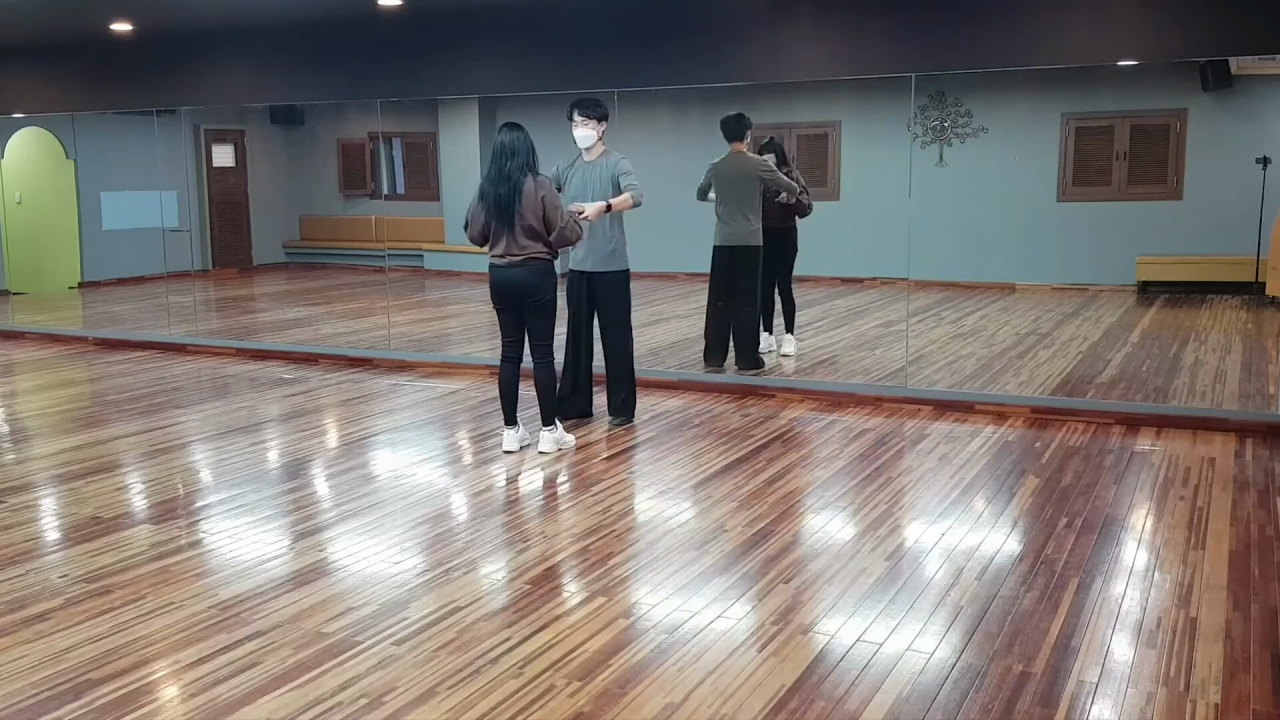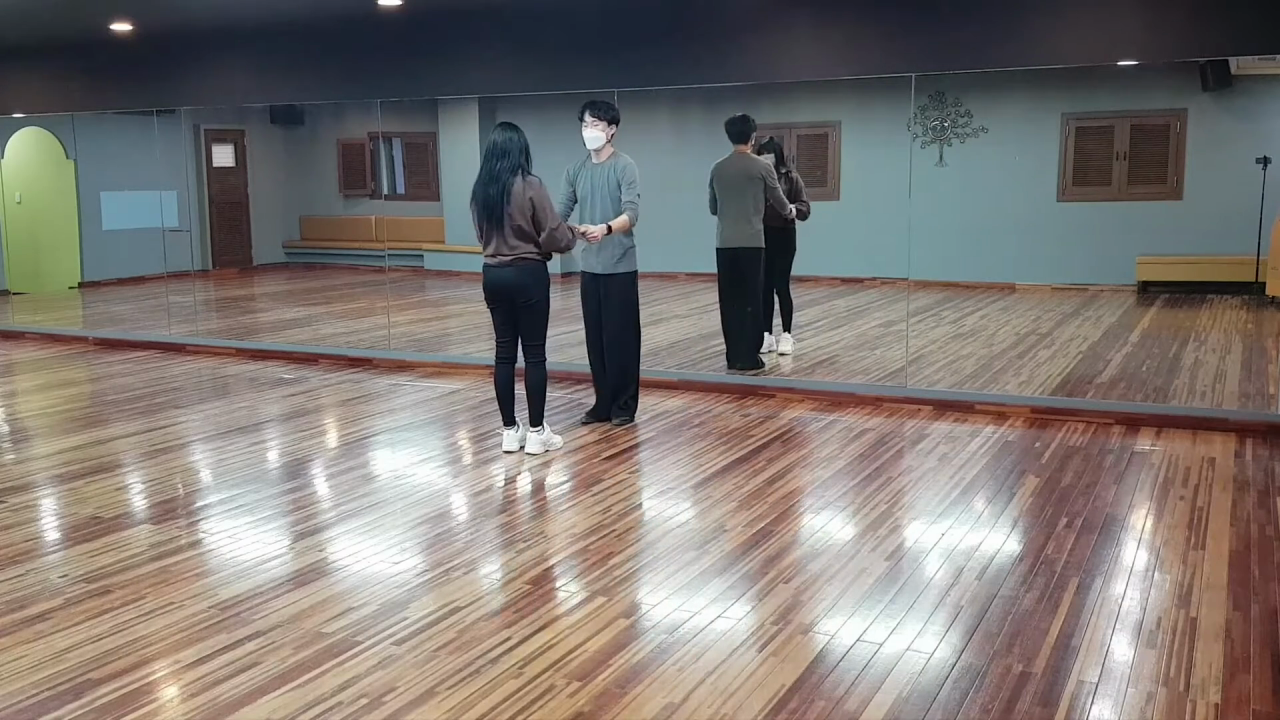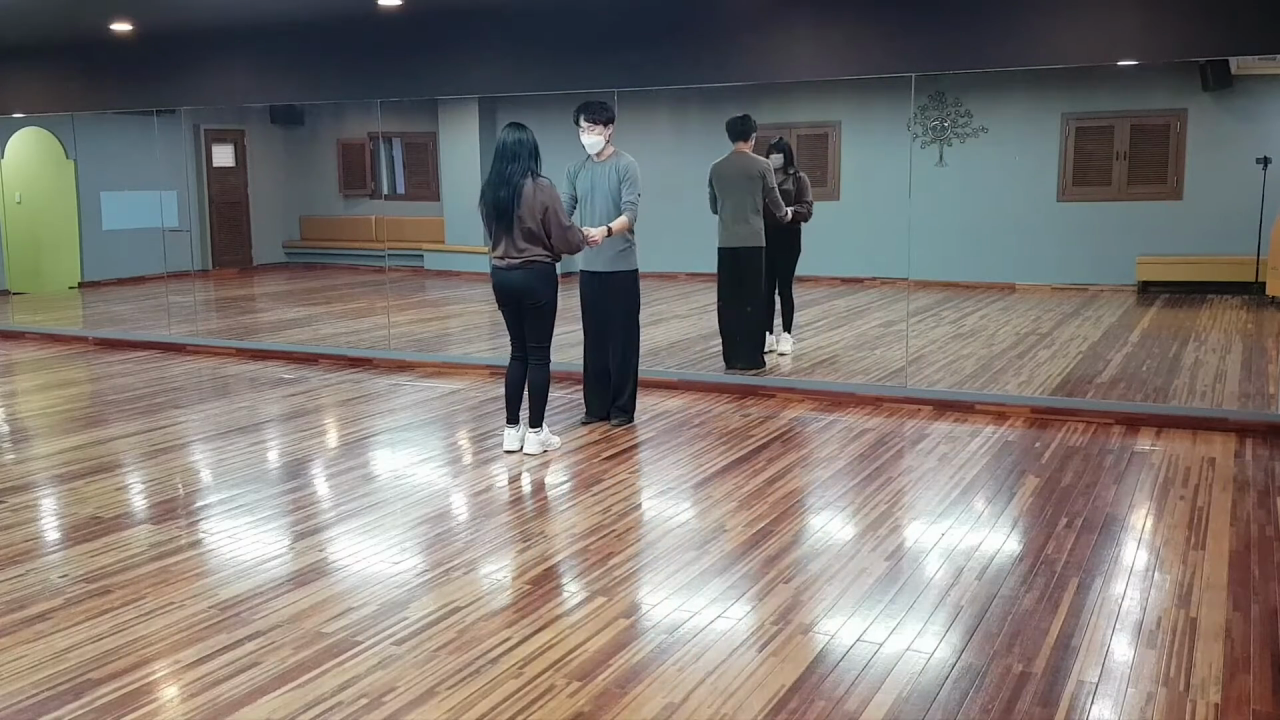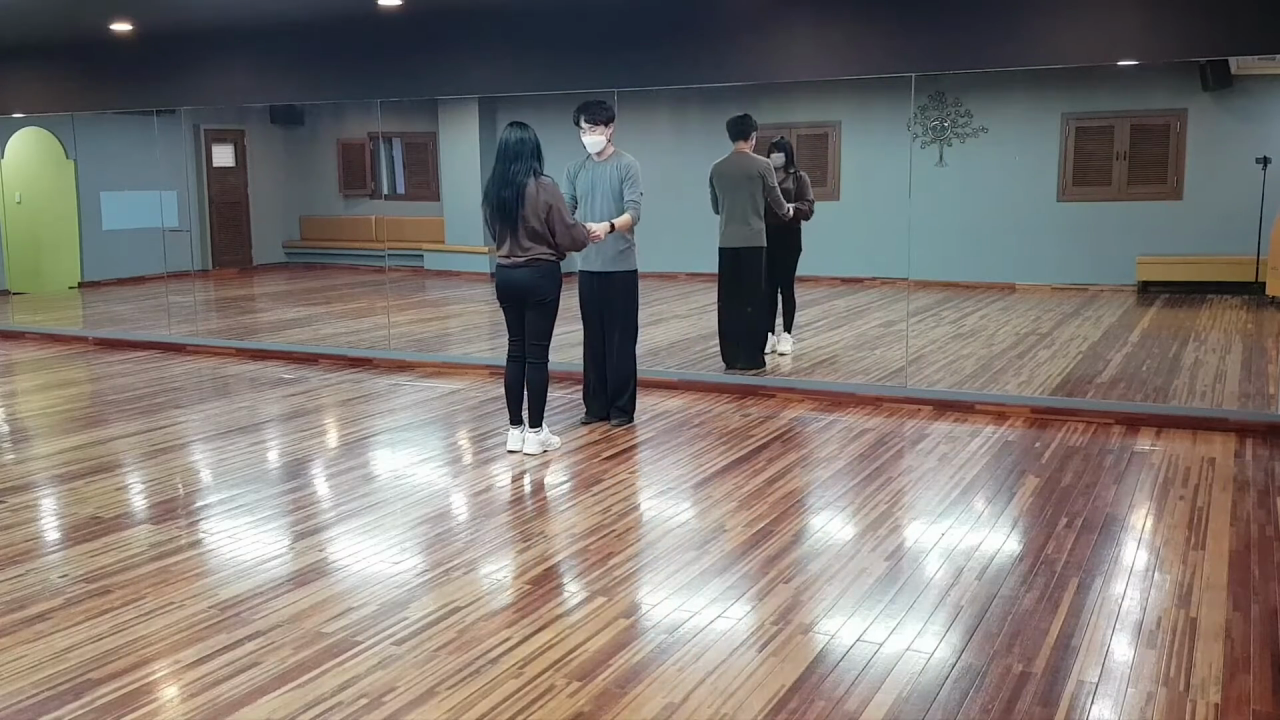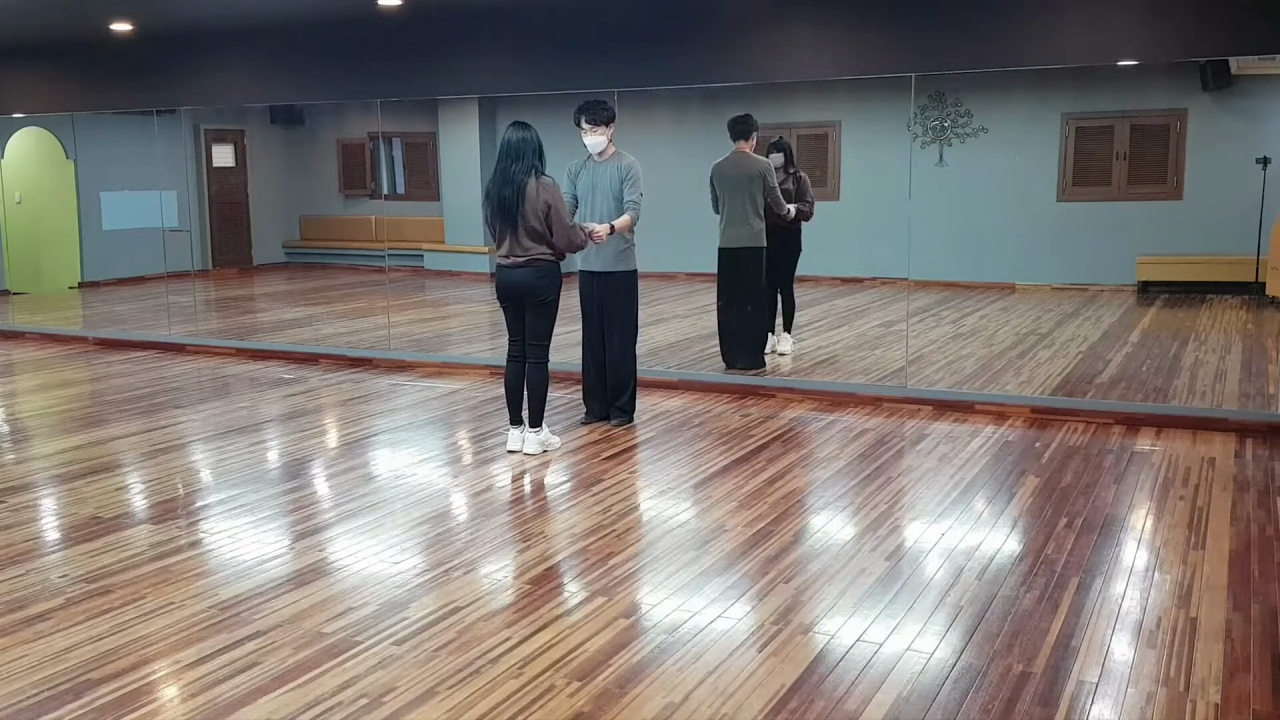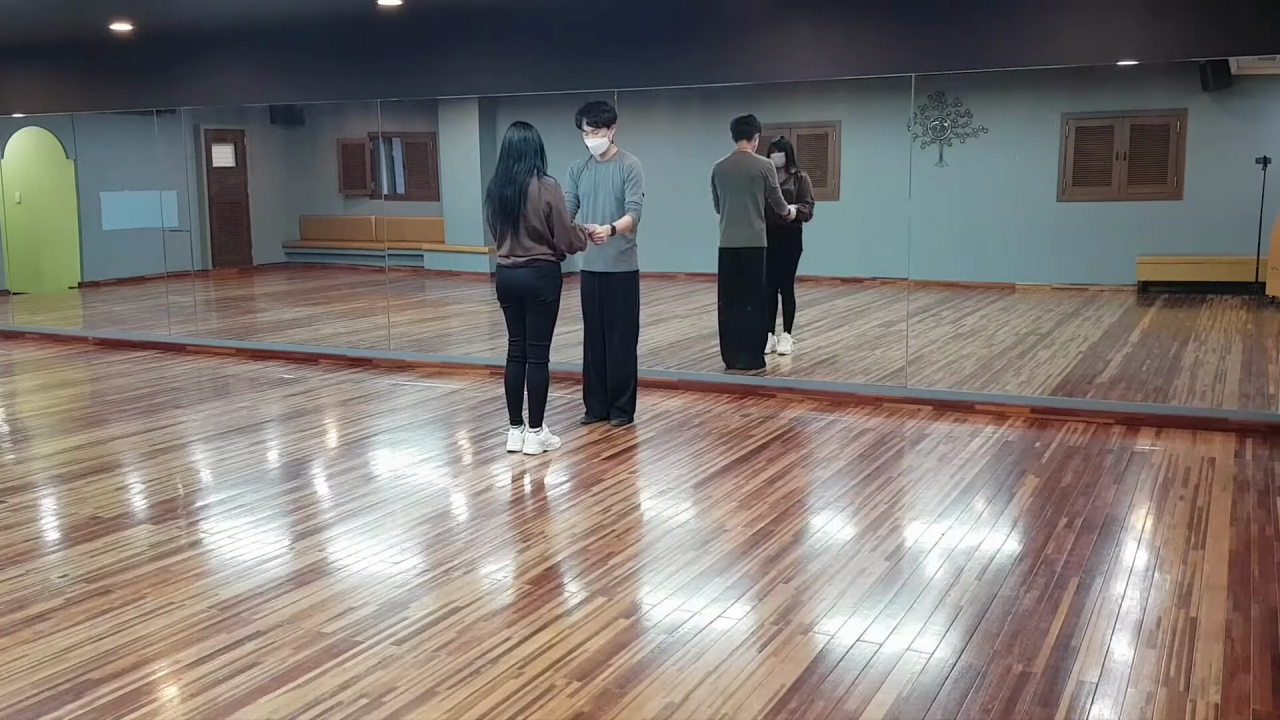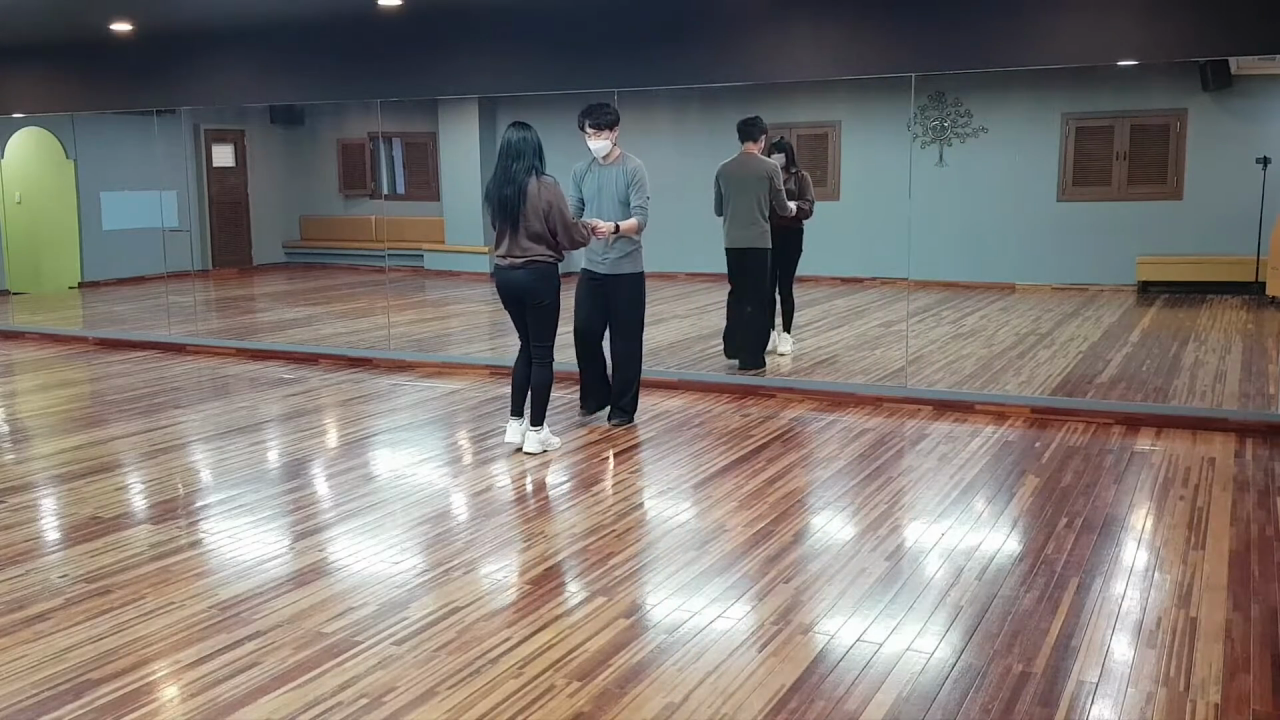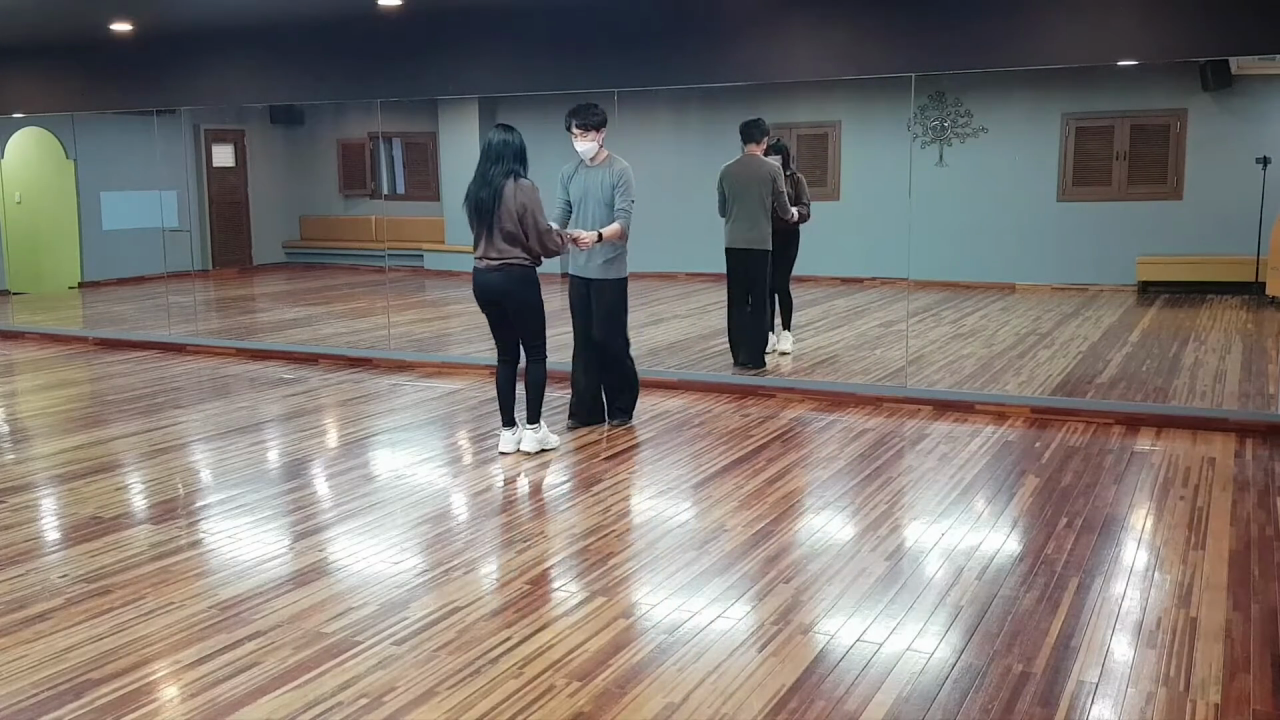
dt=0.4s
person 1, frame 1
left shoulder: (487, 189)
right shoulder: (539, 186)
left elbow: (474, 234)
right elbow: (565, 234)
right wrist: (575, 218)
left hip: (500, 275)
right hip: (535, 274)
left knee: (510, 352)
right knee: (542, 353)
left ankle: (511, 431)
right ankle: (549, 432)
person 1, frame 2
left shoulder: (481, 189)
right shoulder: (530, 186)
right elbow: (554, 237)
right wrist: (571, 234)
left hip: (493, 275)
right hip: (527, 274)
left knee: (504, 352)
right knee: (534, 354)
left ankle: (510, 430)
right ankle: (536, 431)
person 1, frame 3
left shoulder: (490, 190)
right shoulder: (540, 188)
right elbow: (565, 239)
right wrist: (581, 237)
left hip: (502, 276)
right hip: (536, 276)
left knee: (519, 352)
right knee: (538, 355)
left ankle: (512, 430)
right ankle: (536, 433)
person 1, frame 4
left shoulder: (493, 189)
right shoulder: (543, 187)
right elbow: (569, 236)
right wrist: (585, 233)
left hip: (506, 275)
right hip: (539, 275)
left knee: (515, 351)
right knee: (536, 354)
left ankle: (515, 429)
right ankle: (535, 433)
person 1, frame 5
left shoulder: (494, 188)
right shoulder: (544, 187)
right elbow: (565, 238)
right wrist: (584, 233)
left hip: (506, 274)
right hip: (539, 275)
left knee: (515, 351)
right knee: (537, 354)
left ankle: (515, 430)
right ankle: (534, 433)
person 1, frame 6
left shoulder: (496, 188)
right shoulder: (545, 187)
right elbow: (565, 239)
right wrist: (584, 235)
left hip: (506, 275)
right hip: (540, 276)
left knee: (516, 351)
right knee: (537, 354)
left ankle: (515, 429)
right ankle: (535, 433)
person 1, frame 7
left shoulder: (495, 187)
right shoulder: (545, 186)
right elbow: (569, 235)
right wrist: (588, 229)
left hip: (505, 274)
right hip: (538, 275)
left knee: (526, 347)
right knee: (542, 353)
left ankle: (515, 422)
right ankle: (536, 432)
person 1, frame 8
left shoulder: (477, 190)
right shoulder: (522, 189)
right elbow: (543, 242)
right wrist: (564, 238)
left hip: (483, 278)
right hip: (516, 278)
left knee: (506, 353)
right knee: (535, 353)
left ankle: (508, 432)
right ankle: (533, 430)
person 2, frame 1
left shoulder: (617, 163)
right shoulder: (565, 168)
left elbow: (635, 196)
left wrist: (602, 206)
left hip: (612, 266)
right hip: (578, 265)
left knee: (616, 335)
right knee: (577, 335)
left ankle: (622, 406)
right ankle: (575, 403)
person 2, frame 2
left shoulder: (625, 167)
right shoulder: (576, 170)
left elbow: (632, 214)
right elbow: (562, 211)
left wrist: (604, 229)
left hip: (620, 267)
right hip: (590, 267)
left knee: (621, 336)
right knee: (595, 338)
left ankle: (623, 406)
right ankle: (604, 403)
person 2, frame 3
left shoulder: (625, 165)
right shoulder: (576, 170)
left elbow: (630, 214)
right elbow: (564, 209)
left wrist: (605, 231)
left hip: (621, 266)
right hip: (589, 266)
left knee: (622, 337)
right knee: (594, 337)
left ankle: (622, 407)
right ankle: (597, 404)
person 2, frame 4
left shoulder: (626, 165)
right shoulder: (575, 169)
left elbow: (634, 212)
right elbow: (565, 210)
left wrist: (608, 227)
left hip: (620, 266)
right hip: (588, 266)
left knee: (621, 338)
right knee: (593, 337)
left ankle: (622, 407)
right ankle: (596, 404)
person 2, frame 5
left shoulder: (627, 166)
right shoulder: (576, 169)
left elbow: (633, 213)
right elbow: (566, 209)
left wrist: (609, 228)
left hip: (620, 266)
right hip: (588, 266)
left knee: (620, 338)
right knee: (592, 337)
left ankle: (622, 407)
right ankle: (596, 404)
person 2, frame 6
left shoulder: (629, 166)
right shoulder: (577, 169)
left elbow: (634, 213)
right elbow: (567, 210)
left wrist: (610, 229)
left hip: (621, 266)
right hip: (590, 265)
left knee: (621, 338)
right knee: (593, 338)
left ankle: (621, 407)
right ankle: (596, 405)
person 2, frame 7
left shoulder: (633, 168)
right shoulder: (580, 171)
left elbow: (640, 218)
right elbow: (572, 213)
left wrist: (613, 227)
left hip: (626, 268)
right hip: (592, 267)
left knee: (625, 339)
right knee: (585, 333)
left ankle: (623, 407)
right ankle: (594, 397)
person 2, frame 8
left shoulder: (619, 171)
right shoulder: (568, 173)
left elbow: (623, 223)
right elbow: (560, 217)
left wrist: (596, 236)
left hip: (610, 272)
right hip: (578, 271)
left knee: (610, 341)
right knee: (584, 344)
left ankle: (622, 405)
right ankle: (587, 410)
person 3, frame 1
left shoulder: (715, 168)
right shoulder: (758, 165)
left elbow: (700, 194)
right elbow: (792, 189)
right wrist: (789, 196)
left hip: (723, 242)
right hip: (749, 241)
left knee: (719, 300)
right knee: (748, 301)
left ankle: (714, 357)
right ankle: (747, 359)
person 3, frame 2
left shoulder: (717, 169)
right shoulder: (762, 167)
right elbow: (780, 203)
right wrist: (790, 211)
left hip: (724, 243)
right hip: (751, 242)
left knee: (729, 301)
right knee: (750, 301)
left ankle: (734, 355)
right ankle: (747, 358)
person 3, frame 3
left shoulder: (716, 168)
right shoulder: (761, 166)
right elbow: (774, 202)
right wrist: (785, 214)
left hip: (726, 243)
right hip: (752, 242)
left knee: (728, 300)
right knee: (751, 300)
left ankle: (732, 356)
right ankle: (749, 357)
person 3, frame 4
left shoulder: (717, 168)
right shoulder: (761, 165)
right elbow: (776, 201)
right wrist: (787, 211)
left hip: (726, 243)
right hip: (752, 242)
left knee: (728, 301)
right knee: (752, 301)
left ankle: (731, 356)
right ankle: (750, 358)
person 3, frame 5
left shoulder: (717, 168)
right shoulder: (762, 165)
right elbow: (776, 202)
right wrist: (789, 211)
left hip: (726, 243)
right hip: (752, 242)
left knee: (727, 301)
right knee: (752, 301)
left ankle: (731, 357)
right ankle: (750, 358)
person 3, frame 6
left shoulder: (719, 168)
right shoulder: (763, 166)
right elbow: (777, 203)
right wrist: (790, 212)
left hip: (726, 243)
right hip: (753, 242)
left knee: (728, 302)
right knee: (752, 301)
left ankle: (731, 357)
right ankle: (750, 359)
person 3, frame 7
left shoulder: (724, 169)
right shoulder: (769, 168)
left elbow: (718, 210)
right elbow: (781, 207)
right wrist: (791, 209)
left hip: (732, 242)
right hip: (757, 242)
left knee: (737, 295)
right knee: (755, 300)
left ankle: (733, 348)
right ankle: (751, 358)
person 3, frame 8
left shoulder: (727, 170)
right shoulder: (772, 169)
right elbow: (783, 209)
right wrist: (793, 215)
left hip: (733, 243)
right hip: (759, 243)
left knee: (737, 301)
right knee: (758, 302)
left ankle: (740, 354)
right ankle: (752, 356)
person 4, frame 1
left shoulder: (792, 177)
left elbow: (806, 209)
left wrist: (793, 199)
left hip: (784, 237)
right hip: (762, 237)
left knee: (784, 287)
right knee: (765, 288)
left ankle: (789, 336)
right ankle: (767, 335)
person 4, frame 2
left shoulder: (791, 177)
left elbow: (804, 208)
left wrist: (794, 210)
left hip: (783, 238)
right hip: (760, 238)
left knee: (781, 287)
right knee: (764, 288)
left ankle: (786, 335)
right ankle: (767, 335)
person 4, frame 3
left shoulder: (799, 179)
left elbow: (806, 210)
left wrist: (790, 212)
left hip: (788, 238)
right hip: (765, 237)
left knee: (784, 287)
right knee: (766, 288)
left ankle: (786, 335)
right ankle: (768, 334)
person 4, frame 4
left shoulder: (799, 178)
left elbow: (808, 208)
left wrist: (791, 208)
left hip: (788, 237)
right hip: (765, 236)
left knee: (786, 287)
right knee: (768, 288)
left ankle: (786, 335)
right ankle: (769, 334)
person 4, frame 5
left shoulder: (799, 178)
left elbow: (808, 208)
left wrist: (794, 208)
left hip: (788, 237)
right hip: (765, 237)
left knee: (785, 287)
right knee: (768, 288)
left ankle: (786, 335)
right ankle: (769, 335)
person 4, frame 6
left shoulder: (800, 178)
left elbow: (808, 208)
left wrist: (795, 209)
left hip: (790, 237)
right hip: (767, 236)
left knee: (786, 287)
right knee: (769, 288)
left ankle: (786, 335)
right ankle: (769, 335)
person 4, frame 7
left shoulder: (801, 177)
left elbow: (808, 206)
left wrist: (793, 207)
left hip: (791, 236)
right hip: (767, 236)
left knee: (785, 287)
right knee: (767, 286)
left ankle: (786, 335)
right ankle: (770, 332)
person 4, frame 8
left shoulder: (796, 179)
left elbow: (805, 209)
left wrist: (795, 212)
left hip: (787, 238)
left knee: (781, 285)
right knee: (766, 287)
left ankle: (786, 334)
right ankle: (769, 334)
